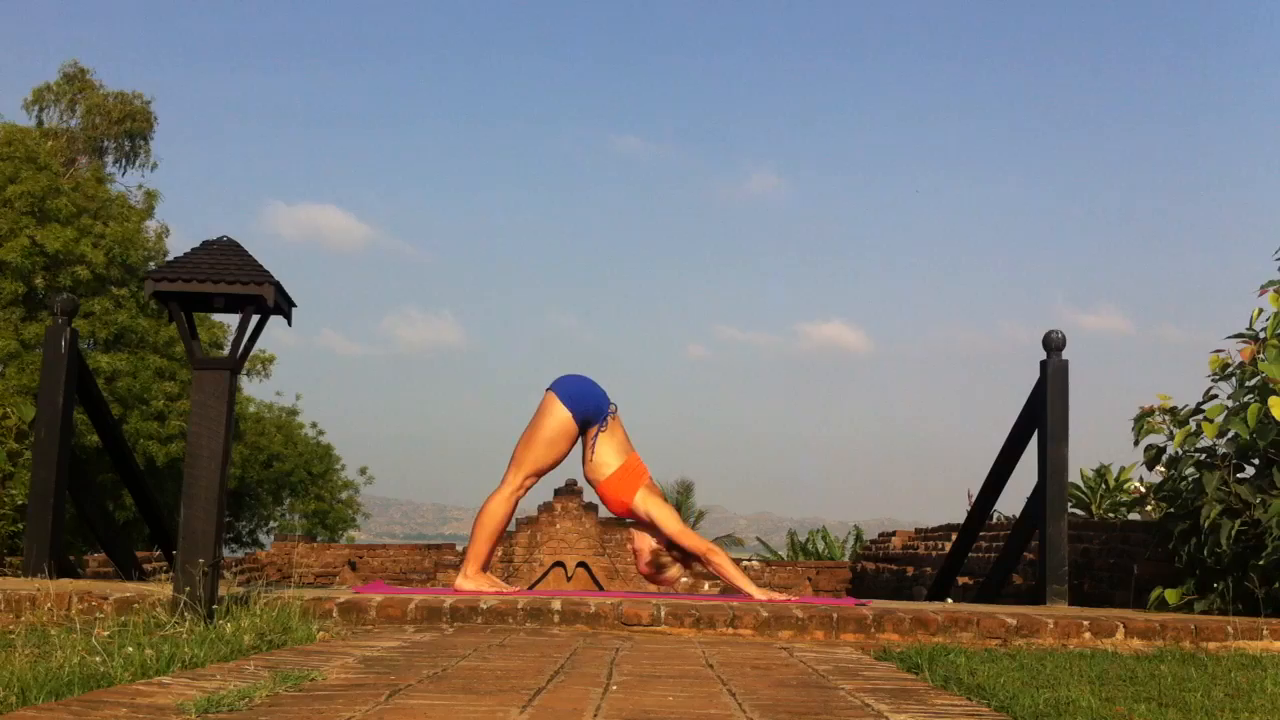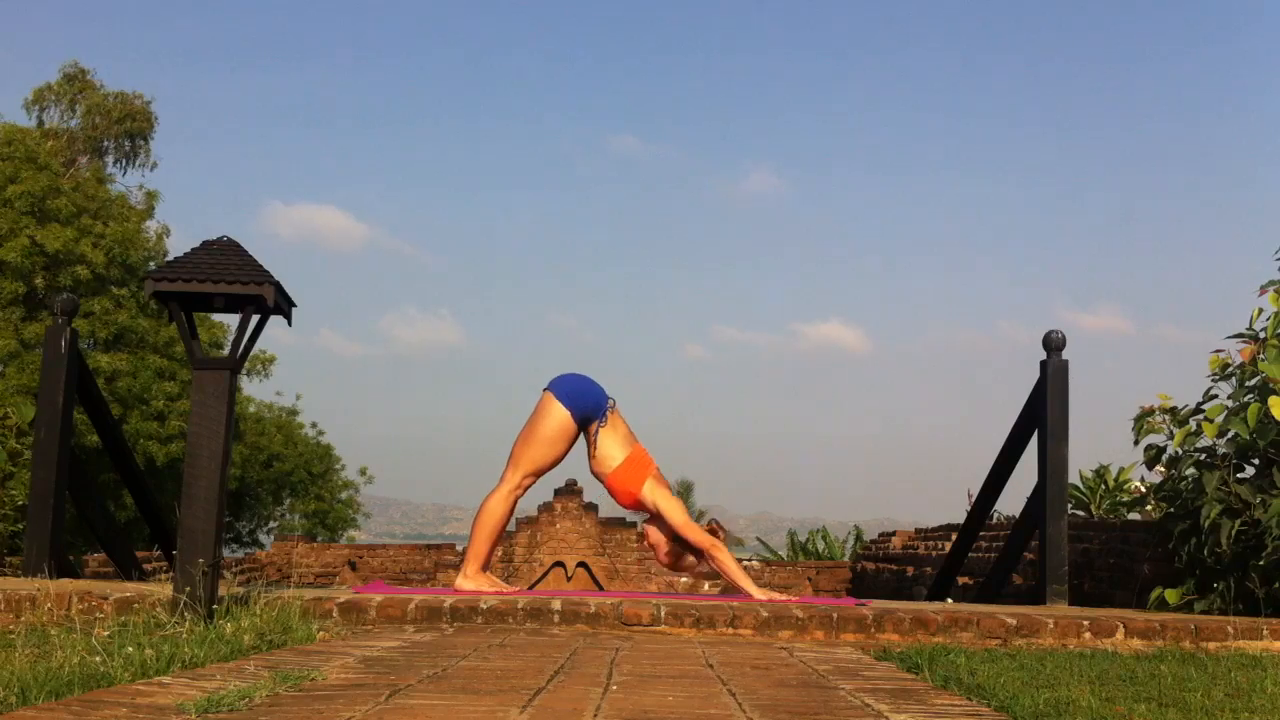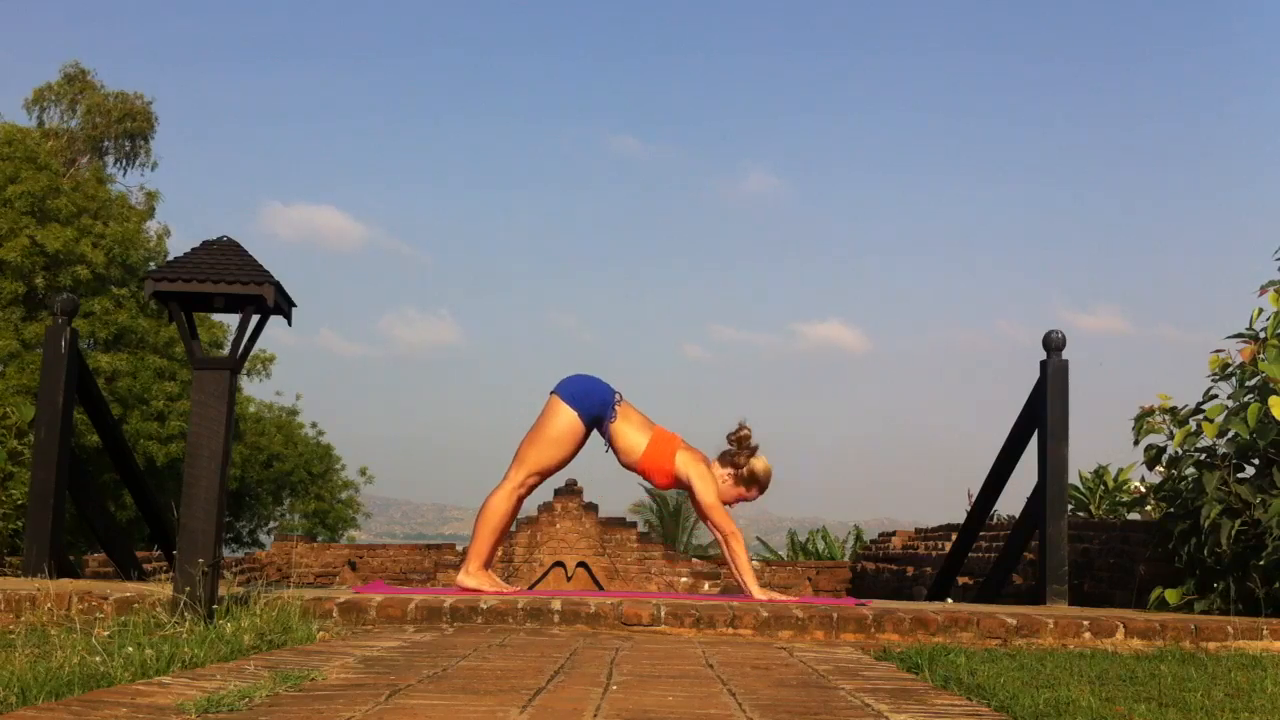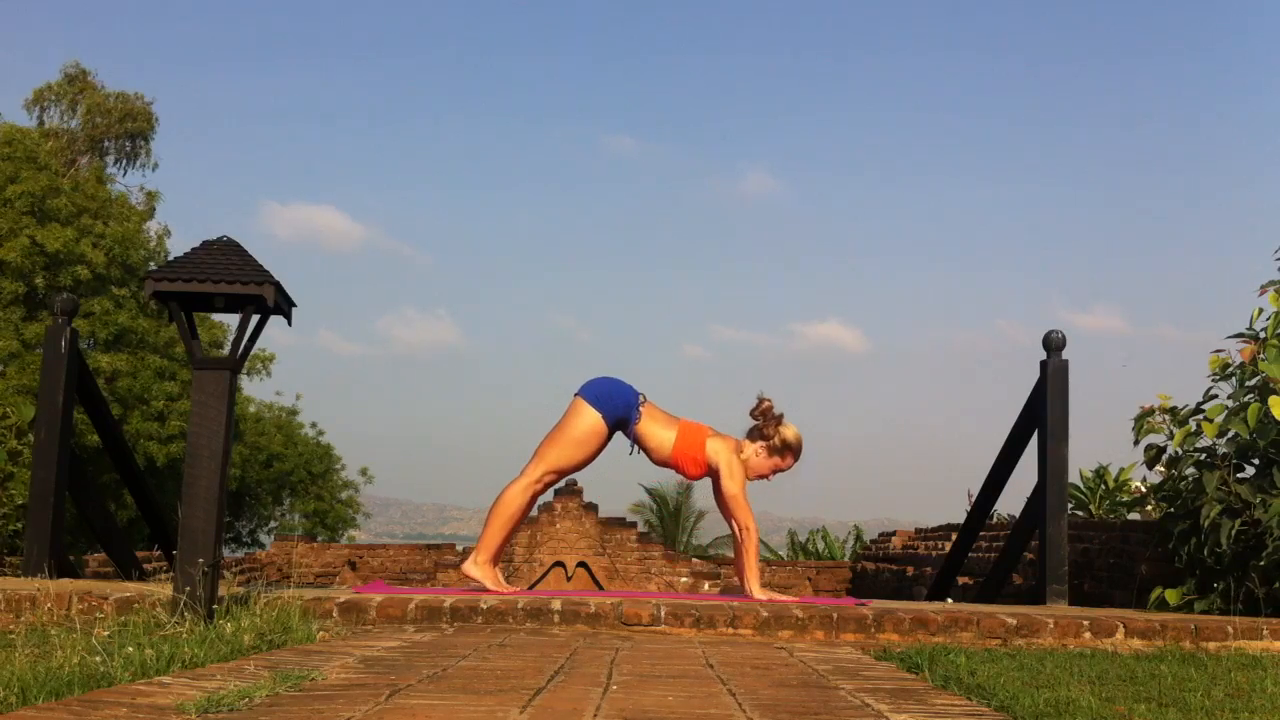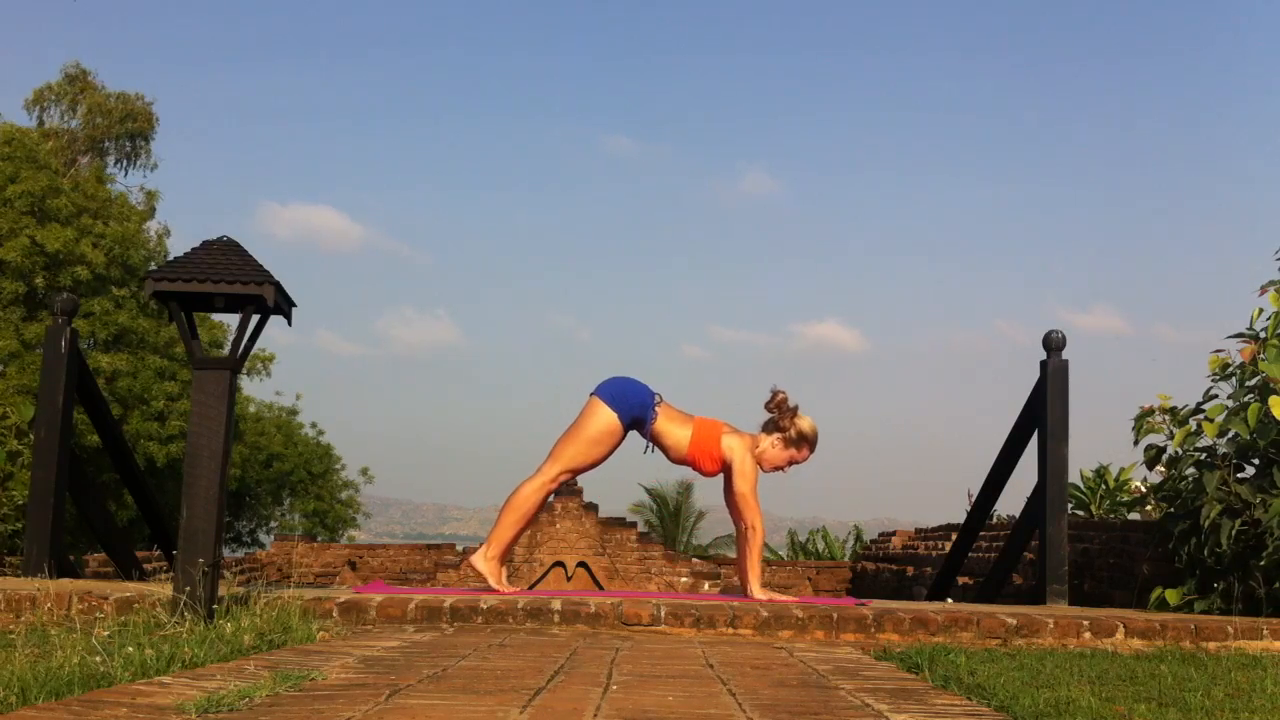
dt=0.4s
person 1, frame 1
left shoulder: (651, 509)
right shoulder: (649, 507)
left elbow: (706, 551)
left wrist: (752, 590)
right wrist: (755, 591)
left hip: (583, 403)
right hip: (578, 399)
left knee: (519, 485)
right knee: (515, 483)
left ankle: (479, 570)
right ankle: (469, 573)
person 1, frame 2
left shoulder: (663, 502)
right shoulder: (661, 500)
left elbow: (711, 545)
right elbow: (711, 545)
left wrist: (751, 589)
right wrist: (753, 590)
left hip: (583, 404)
right hip: (577, 399)
left knee: (518, 484)
right knee: (513, 483)
left ankle: (479, 570)
right ankle: (470, 573)
person 1, frame 3
left shoulder: (697, 475)
right shoulder: (695, 470)
left elbow: (722, 534)
right elbow: (730, 532)
left wrist: (750, 588)
right wrist: (756, 590)
left hip: (592, 405)
right hip: (585, 398)
left knee: (525, 483)
right knee: (518, 480)
left ankle: (482, 567)
right ankle: (472, 569)
person 1, frame 4
left shoulder: (722, 459)
right shoulder: (727, 456)
left elbow: (738, 527)
right elbow: (747, 527)
left wrist: (749, 586)
right wrist: (756, 589)
left hip: (616, 407)
right hip: (610, 401)
left knee: (541, 481)
right knee: (535, 477)
left ankle: (489, 563)
right ankle: (480, 561)
person 1, frame 5
left shoulder: (736, 456)
right shoulder: (741, 450)
left elbow: (743, 527)
right elbow: (753, 525)
left wrist: (750, 586)
right wrist: (756, 588)
left hip: (631, 407)
right hip: (625, 401)
left knee: (554, 478)
right knee: (550, 475)
left ankle: (497, 559)
right ankle: (489, 555)
